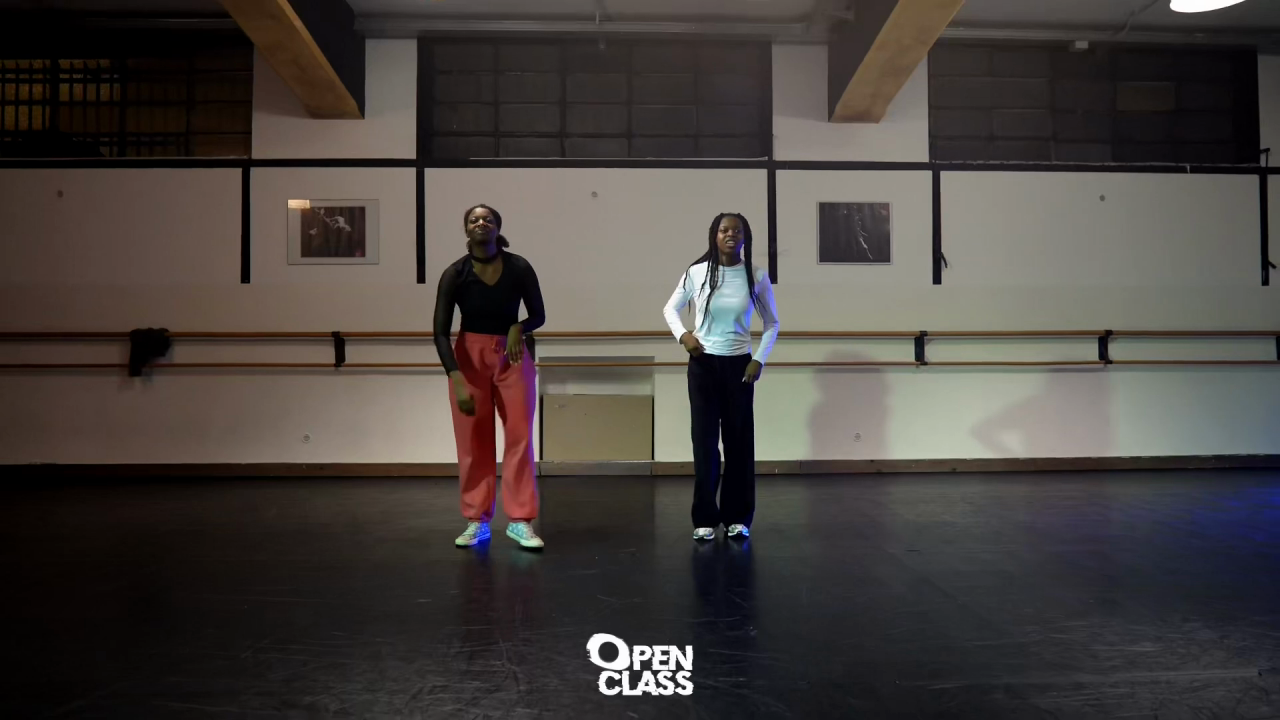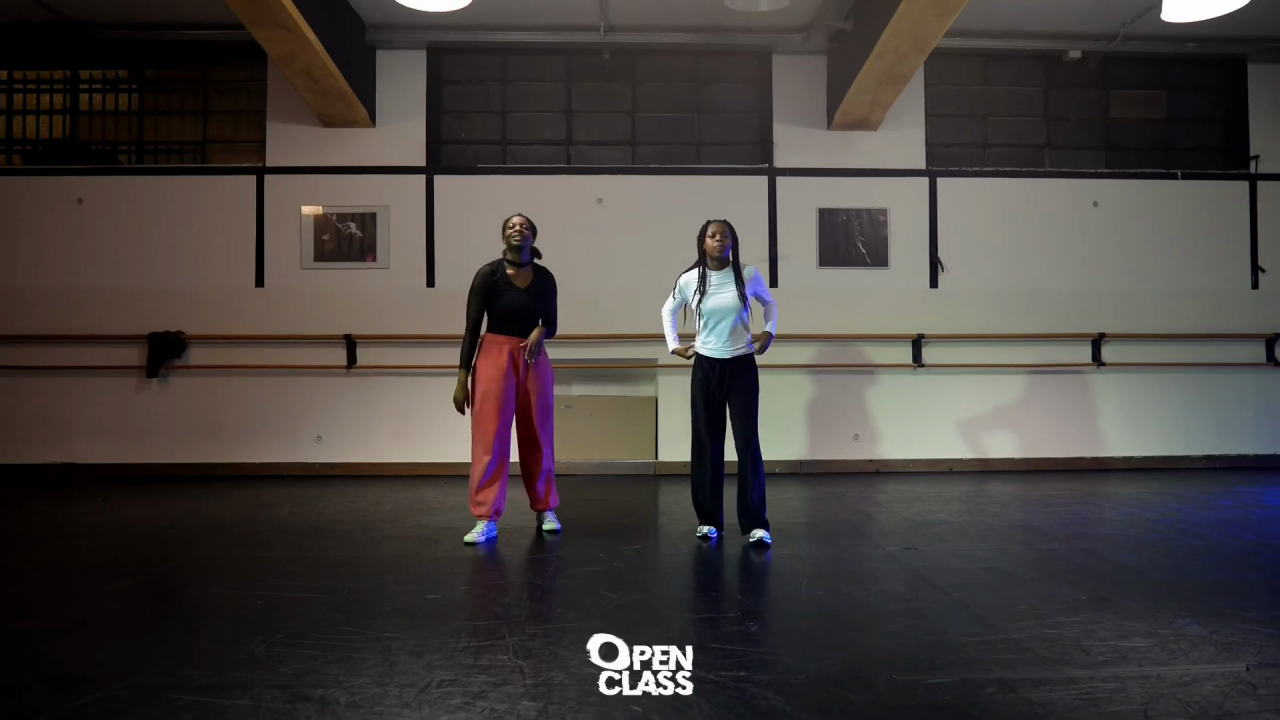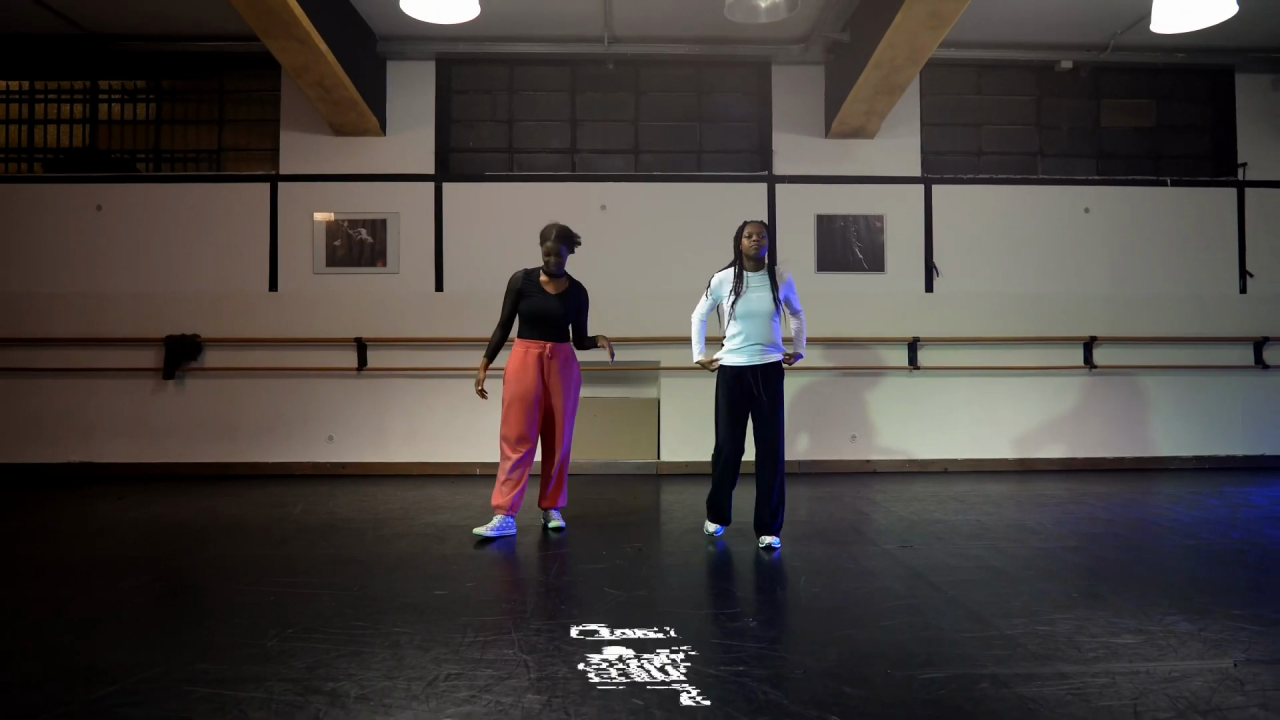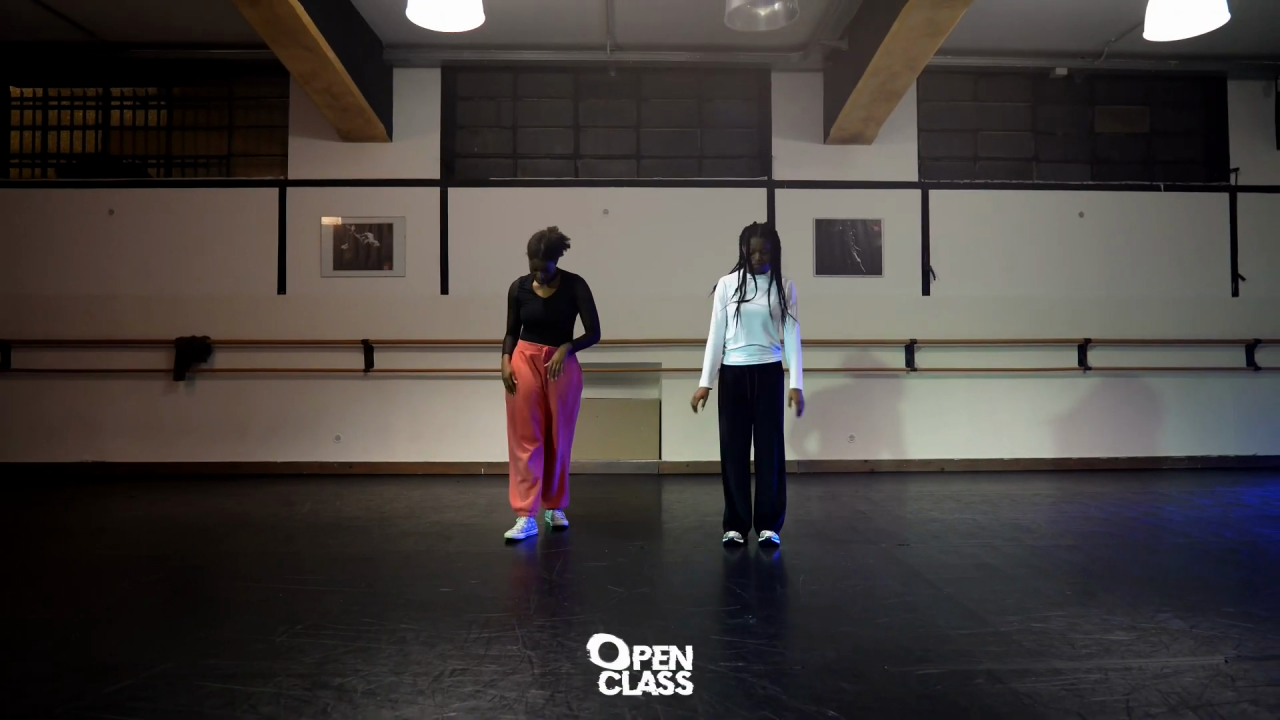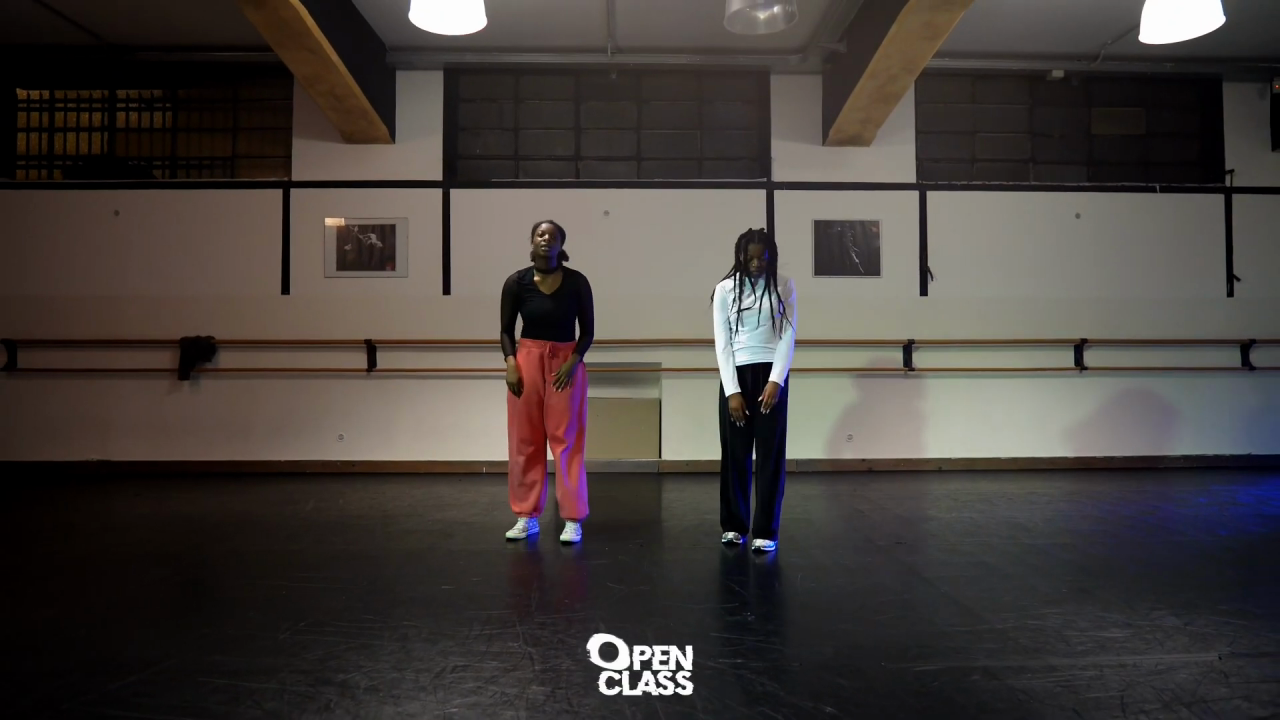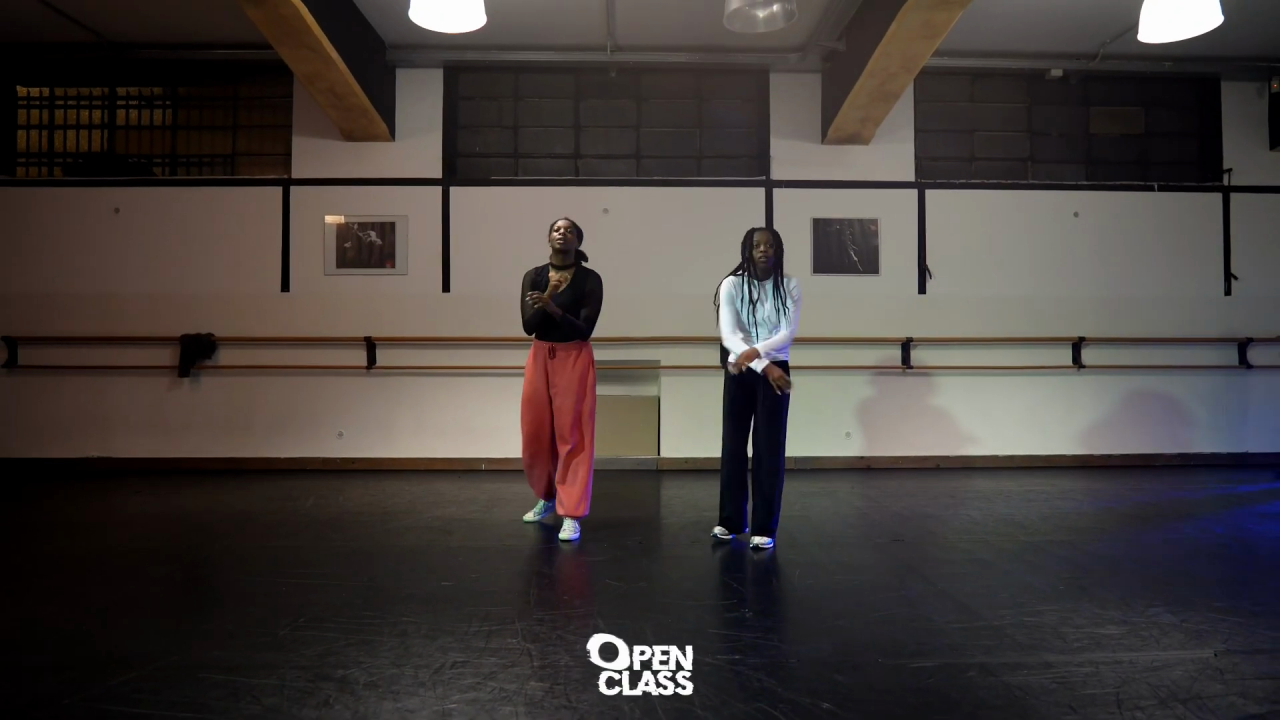
dt=0.5s
person 1, frame 1
left shoulder: (757, 277)
right shoulder: (696, 273)
left elbow: (771, 323)
right elbow: (671, 308)
left wrist: (760, 359)
right wrist: (682, 334)
left hip: (738, 366)
right hip: (703, 365)
left knee: (738, 443)
right knee: (705, 441)
left ankle: (737, 517)
right ankle: (706, 519)
person 1, frame 2
left shoulder: (748, 275)
right shoulder: (689, 280)
left elbow: (769, 303)
right elbow: (668, 311)
left wrist: (769, 330)
right wrist: (673, 345)
left hip: (741, 366)
right hip: (706, 367)
left knee: (747, 442)
right knee: (707, 442)
left ankle: (755, 523)
right ankle: (709, 519)
person 1, frame 3
left shoulder: (781, 280)
right shoulder: (723, 280)
left elbow: (797, 313)
right elbow: (699, 316)
left wrist: (798, 348)
right wrist: (699, 354)
left hip: (769, 373)
right hip: (731, 372)
left knee: (771, 449)
right knee: (727, 447)
left ankle: (768, 527)
right ankle: (716, 514)
person 1, frame 4
left shoulder: (785, 286)
right shoulder: (727, 284)
left elbow: (793, 335)
right elbow: (715, 334)
left wrist: (796, 383)
right wrist: (705, 381)
left hip: (768, 374)
right hip: (732, 374)
left knee: (770, 450)
right knee: (734, 450)
left ankle: (769, 524)
right ankle: (735, 524)
person 1, frame 5
left shoulder: (783, 286)
right shoulder: (725, 289)
left elbow: (788, 336)
right elbow: (722, 342)
left wrist: (776, 380)
right wrist: (732, 390)
left hip: (771, 376)
right hip: (737, 376)
left knee: (770, 454)
right knee: (735, 454)
left ankle: (765, 531)
right ankle: (734, 525)
person 1, frame 6
left shoulder: (790, 286)
right shoulder: (732, 285)
left elbow: (787, 334)
right elbow: (729, 337)
left wrist: (755, 351)
right wrist: (764, 366)
left hip: (775, 372)
right hip: (739, 371)
left knee: (769, 448)
right knee: (733, 445)
left ankle: (764, 527)
right ankle: (732, 520)
person 2, frame 1
left shoulder: (519, 268)
right shoulder: (454, 274)
left elbow: (538, 315)
right elbow: (440, 332)
left wrist: (518, 329)
right wrist: (457, 379)
left hip: (511, 356)
right hip: (469, 357)
left knee: (518, 435)
right knee: (472, 442)
left ankle: (520, 520)
right ankle: (477, 520)
person 2, frame 2
left shoulder: (545, 278)
right shoulder: (488, 275)
right elbow: (472, 327)
left wrist: (542, 333)
right wrist: (463, 377)
left hip: (534, 360)
right hip: (495, 357)
left knee: (537, 439)
right knee: (490, 439)
left ankle: (546, 509)
right ankle: (486, 519)
person 2, frame 3
left shoulder: (577, 291)
right shoulder: (521, 280)
left elbow: (579, 339)
right elbow: (504, 325)
left wrist: (599, 340)
right wrist: (484, 364)
left hip: (563, 364)
right hip: (524, 360)
left knee: (558, 440)
right knee: (517, 438)
left ankle: (552, 507)
right ankle: (505, 515)
person 2, frame 4
left shoulder: (575, 285)
right shoulder: (519, 287)
left elbow: (594, 332)
right elbow: (512, 331)
left wrist: (566, 349)
right wrist: (506, 359)
left hip: (562, 364)
right hip: (524, 363)
left knee: (558, 440)
right knee: (525, 440)
left ankle: (555, 506)
right ankle: (526, 516)
person 2, frame 5
left shoulder: (577, 282)
right shoulder: (516, 282)
left elbow: (587, 331)
right elbow: (506, 330)
left wrist: (574, 361)
right wrist: (511, 363)
left hip: (566, 362)
right hip: (527, 361)
left knee: (566, 441)
right knee: (525, 441)
left ankle: (573, 519)
right ankle: (527, 516)
person 2, frame 6
left shoulder: (590, 279)
right shoulder: (533, 277)
left elbow: (585, 329)
right elbow: (527, 325)
left wrist: (554, 306)
right wrist: (549, 294)
left hip: (574, 360)
right hip: (540, 358)
left knee: (573, 437)
right knee: (536, 435)
left ankle: (572, 515)
right ankle: (547, 498)
